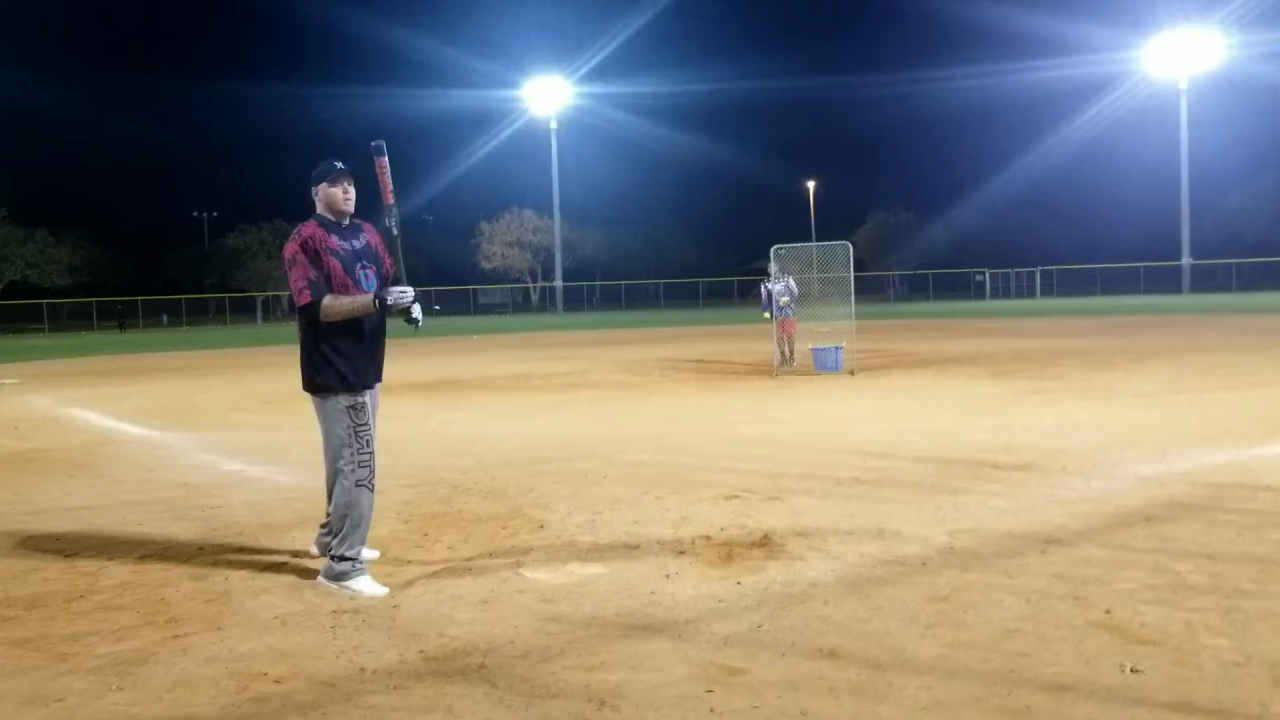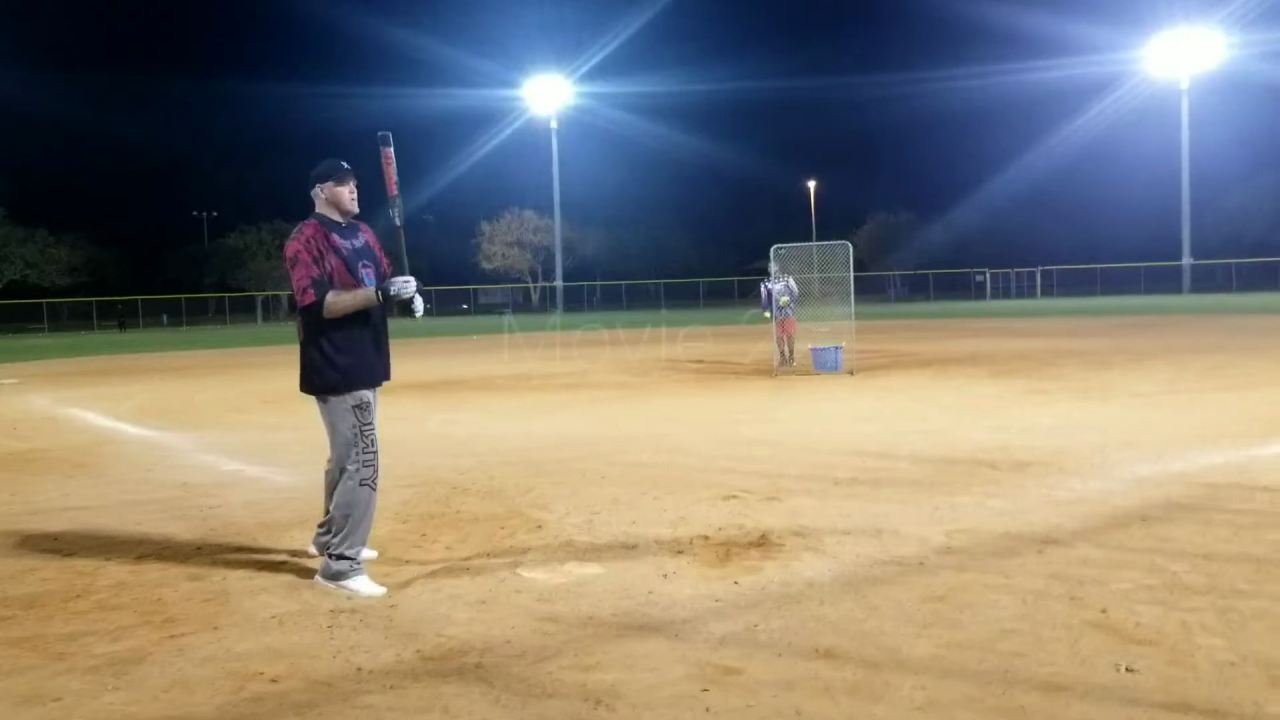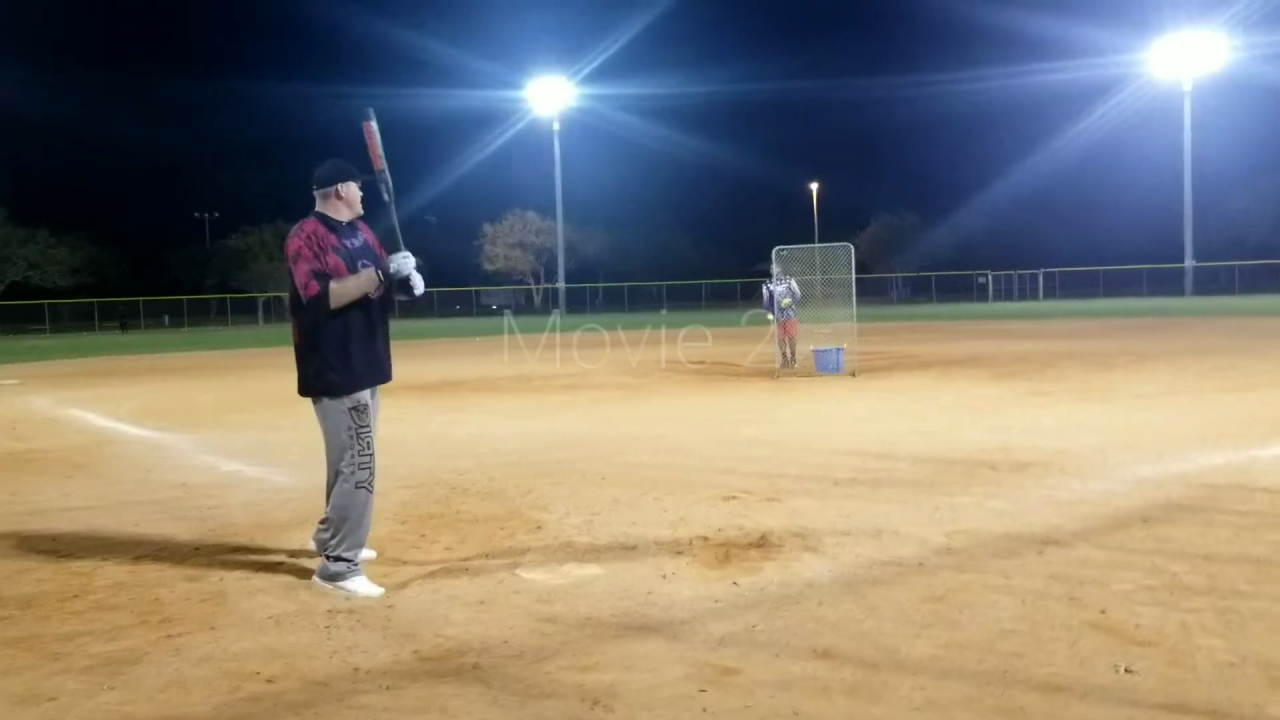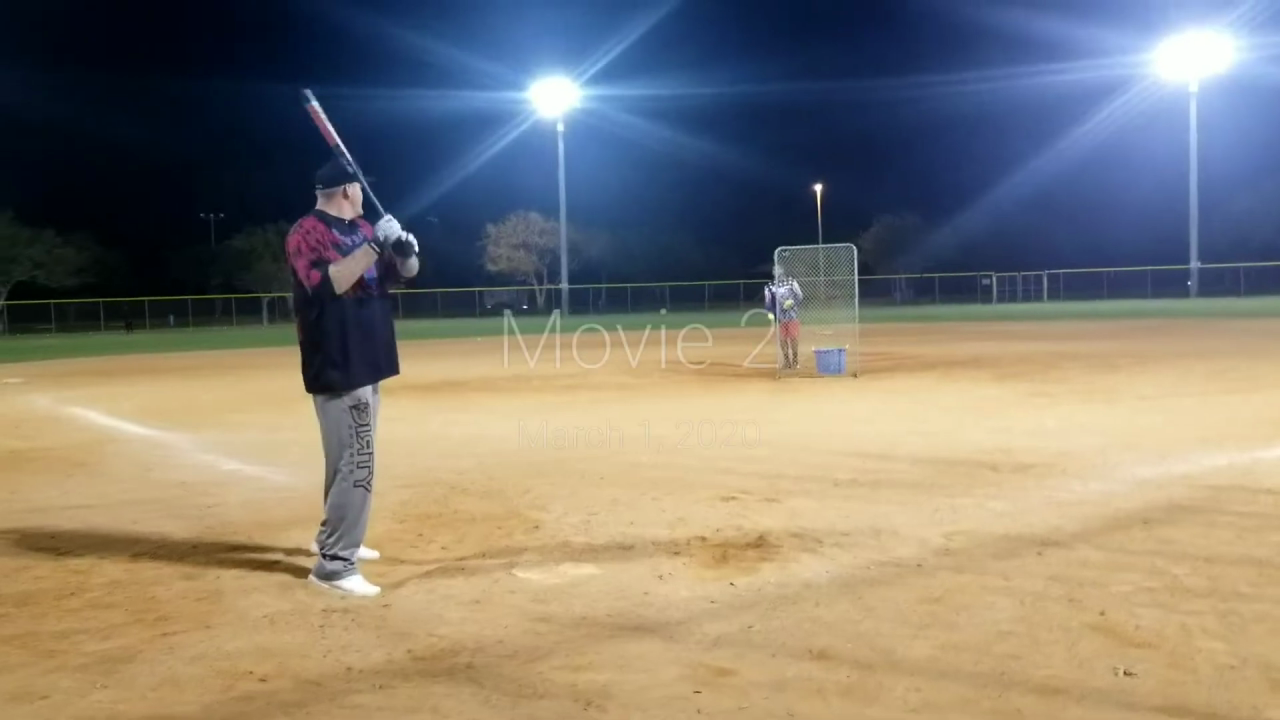
dt=0.2s
person 1, frame 1
left shoulder: (367, 233)
right shoulder: (305, 240)
left elbow: (388, 280)
right elbow: (317, 307)
left wrist: (404, 302)
right wrist: (378, 301)
left hip: (367, 366)
right hip: (334, 372)
left knee: (351, 459)
right knee: (356, 463)
left ankle: (333, 536)
right ankle: (342, 565)
person 1, frame 2
left shoulder: (363, 233)
right shoulder: (306, 239)
left elbow: (384, 282)
right elbow: (319, 305)
left wrist: (404, 294)
right wrist: (380, 294)
left hip: (366, 364)
right hip: (336, 370)
left knee: (347, 458)
right knee: (362, 462)
left ankle: (330, 536)
right ankle: (340, 564)
person 1, frame 3
left shoulder: (361, 232)
right shoulder: (307, 236)
left elbow: (382, 286)
right elbow: (322, 298)
left wrist: (404, 278)
right wrist: (379, 274)
left hip: (365, 363)
right hip: (335, 369)
left knee: (348, 459)
right knee: (357, 464)
left ankle: (332, 534)
right ankle: (338, 565)
person 1, frame 4
left shoulder: (361, 229)
right shoulder: (307, 232)
left elbow: (402, 273)
right elbow: (328, 285)
left wrist: (404, 248)
right wrist: (374, 245)
left hip: (367, 361)
right hip: (336, 366)
left knee: (351, 459)
right knee: (356, 462)
left ankle: (334, 536)
right ankle: (335, 564)
